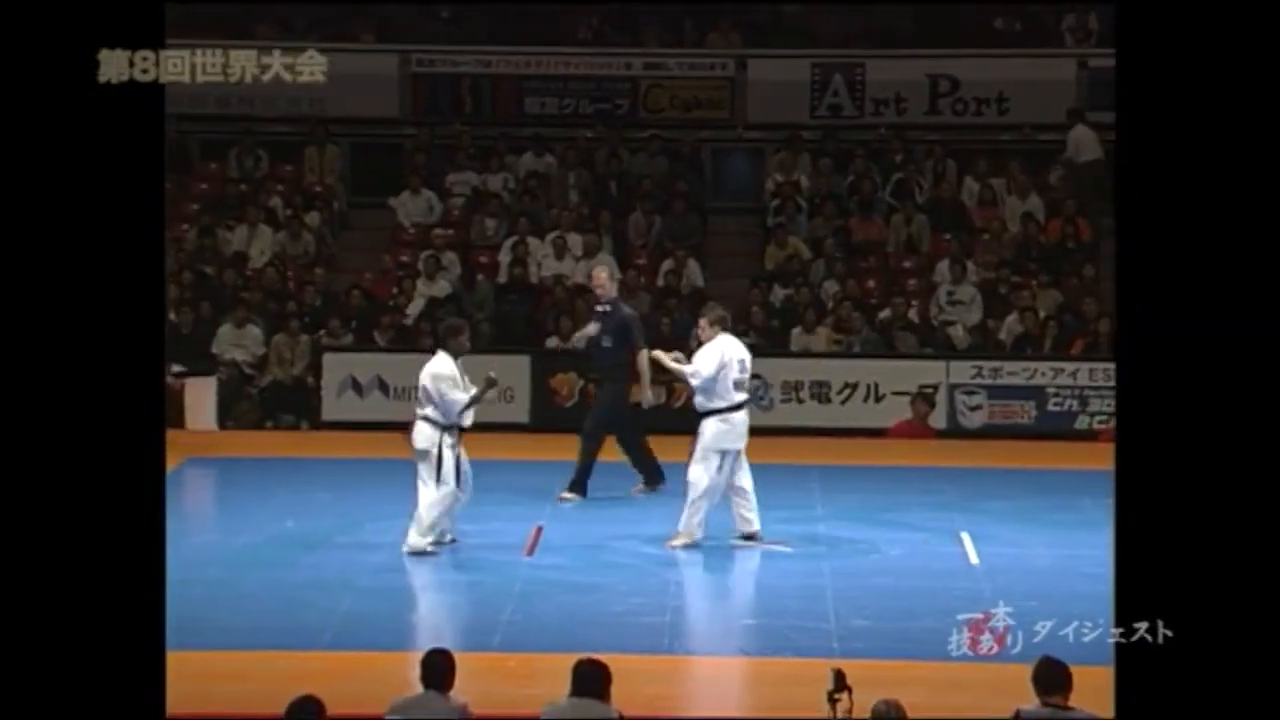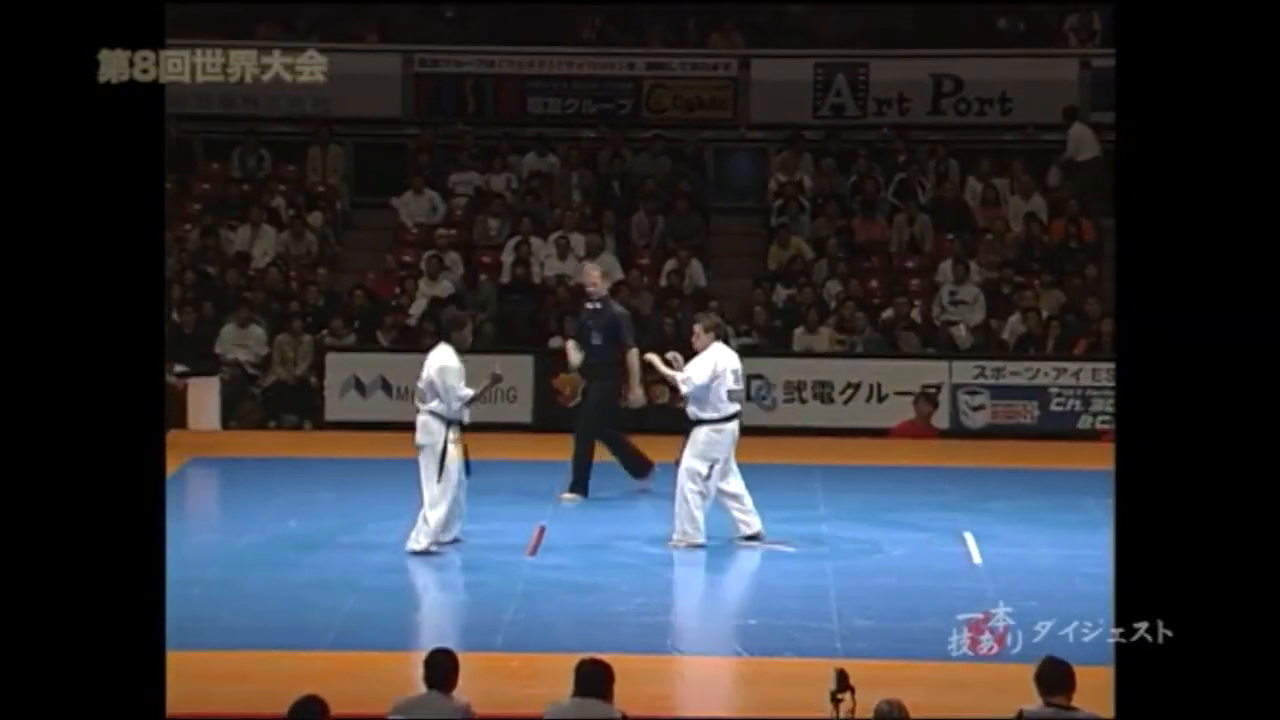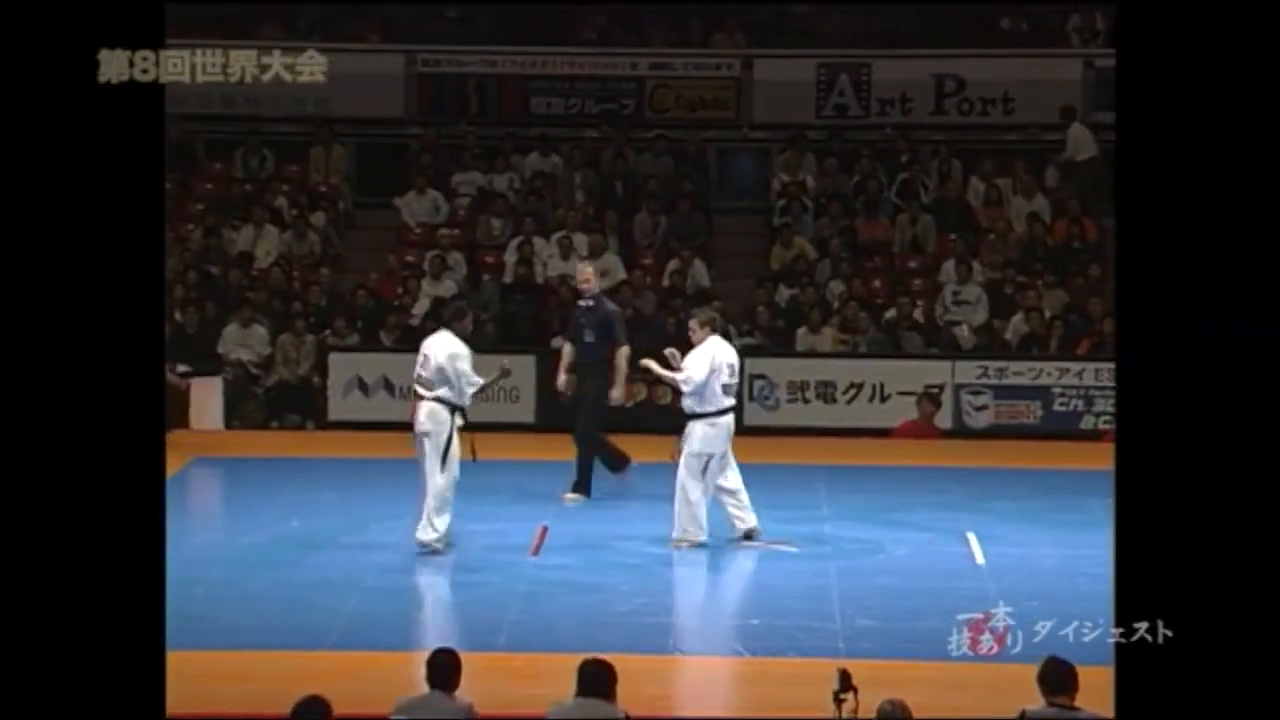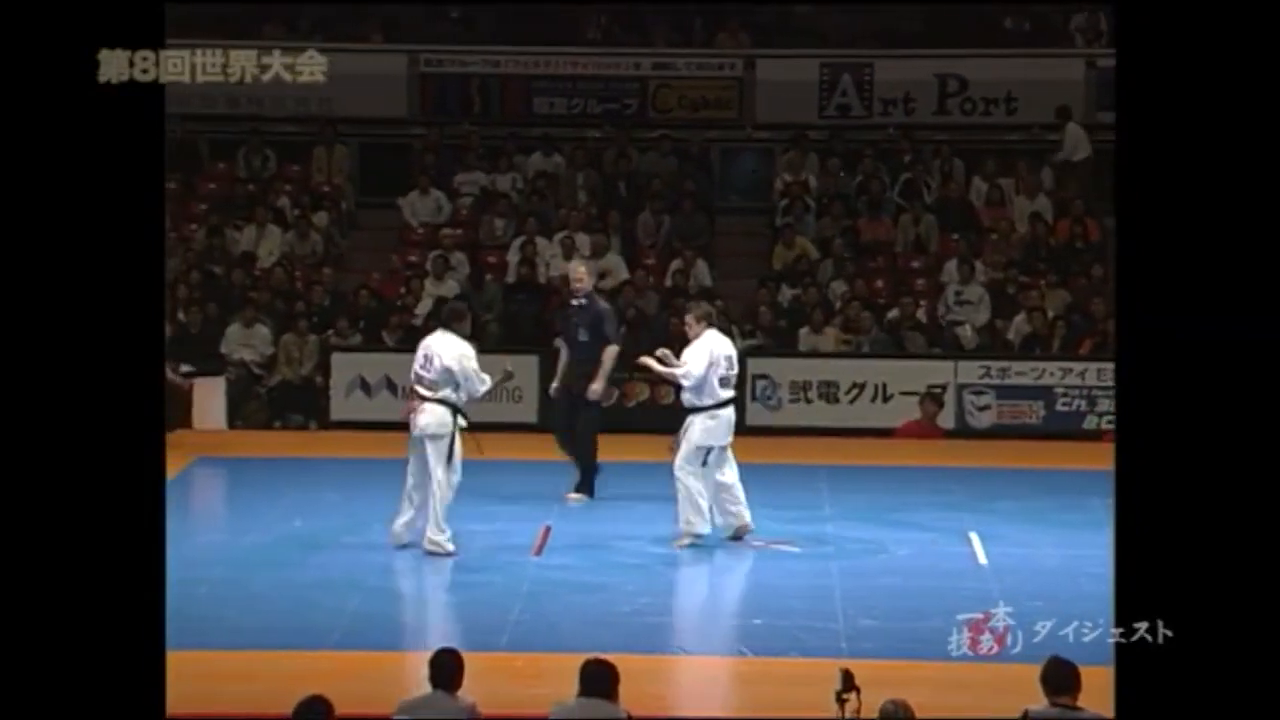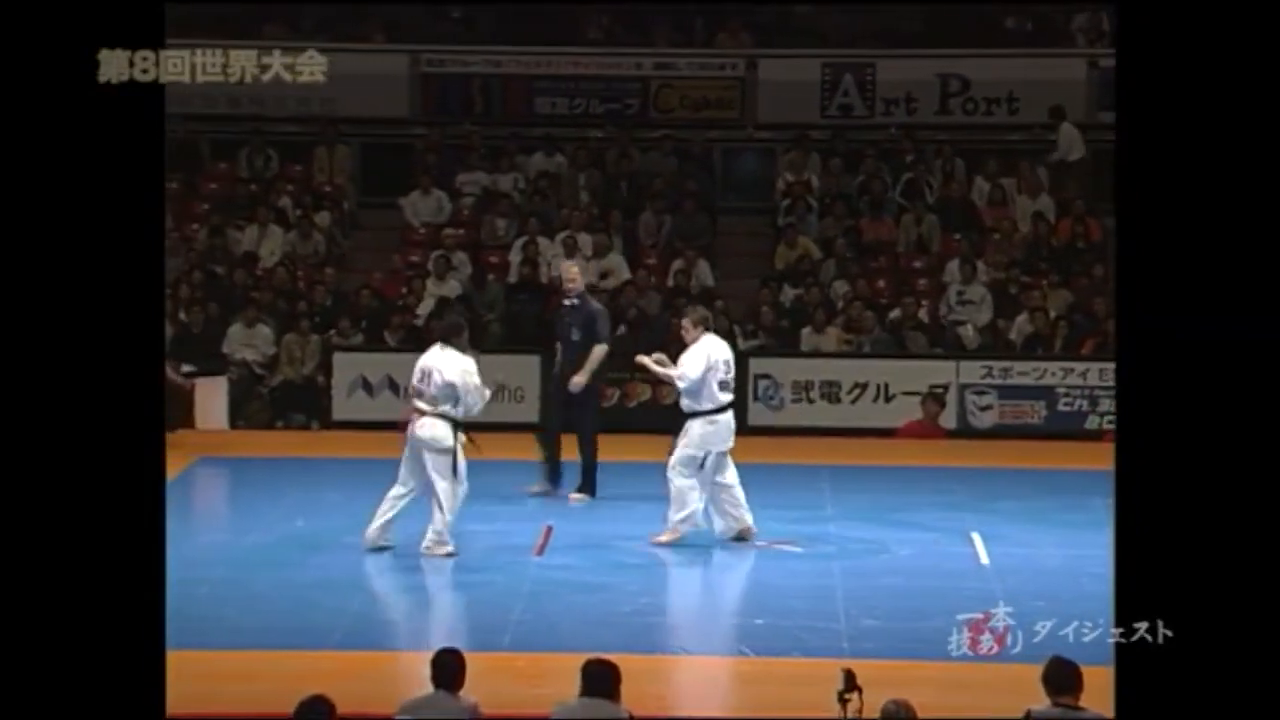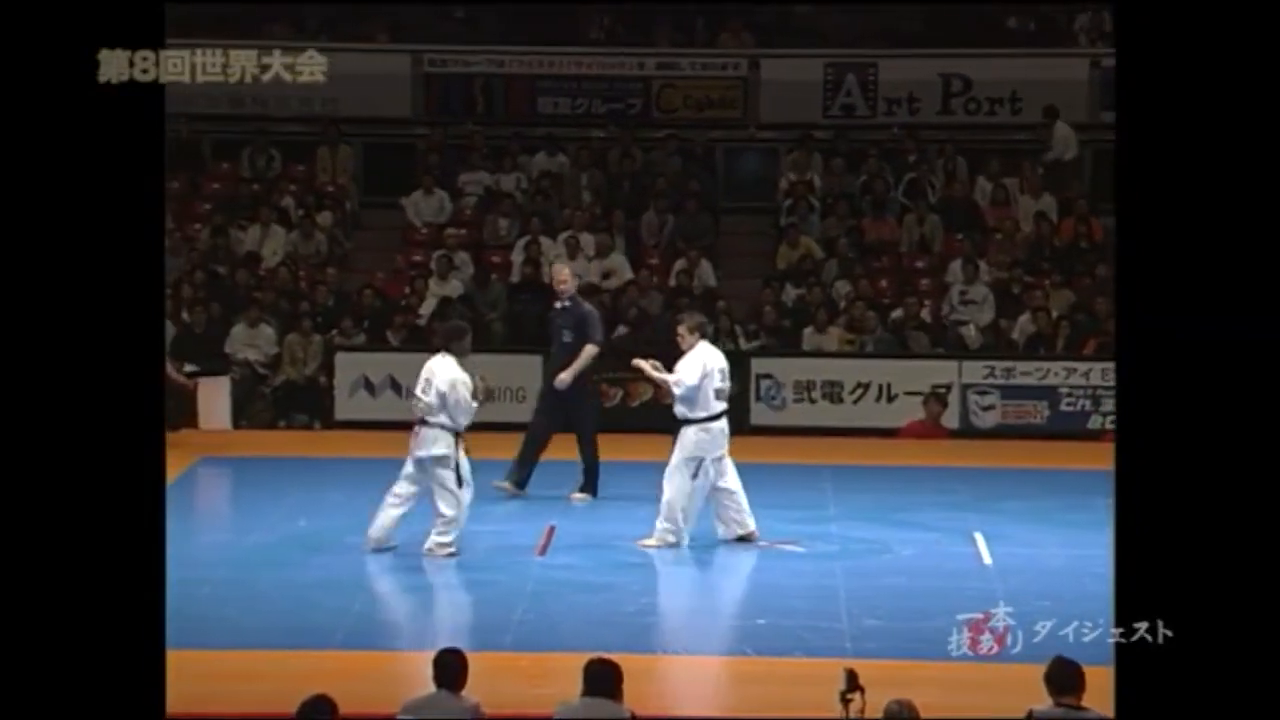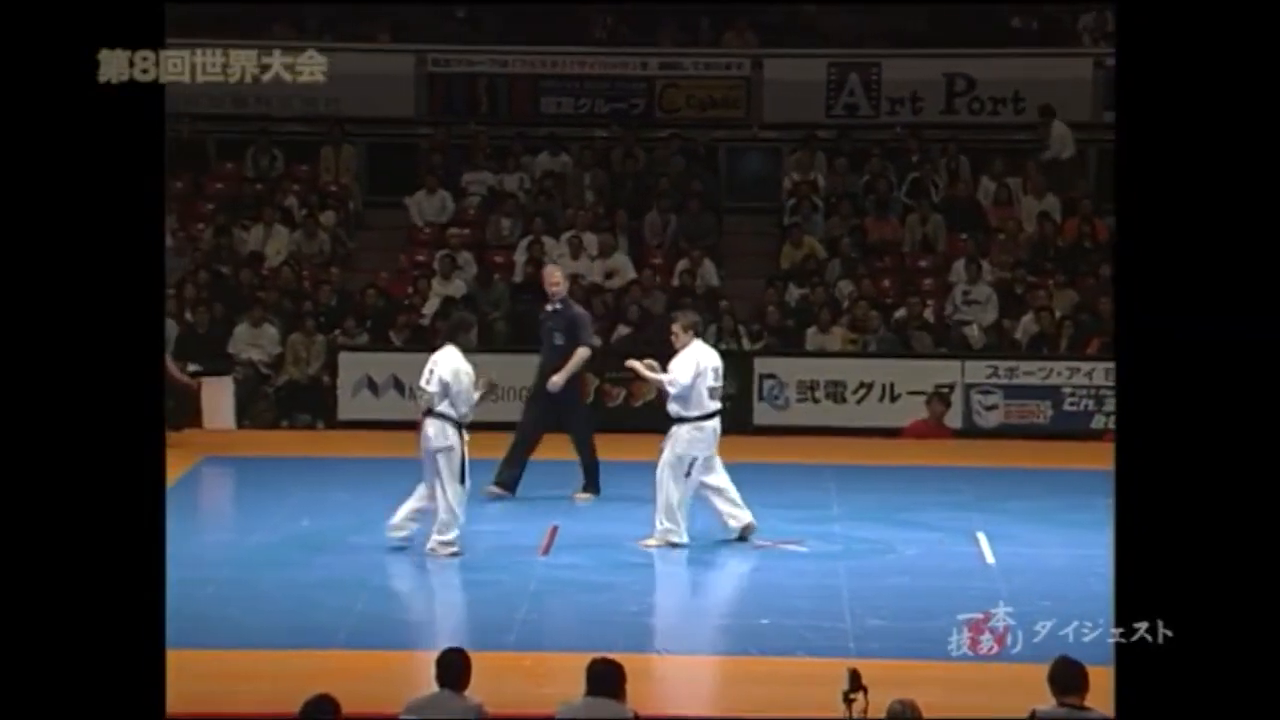
dt=0.1s
person 1, frame 1
left shoulder: (450, 364)
right shoulder: (441, 370)
left elbow: (463, 394)
right elbow: (457, 407)
left wrist: (480, 390)
right wrist: (484, 389)
left hip: (445, 434)
right hip: (434, 435)
left knee: (460, 484)
right knee: (440, 490)
left ankle: (440, 533)
right ankle: (417, 541)
person 1, frame 2
left shoulder: (445, 355)
right shoulder: (446, 362)
right elbow: (459, 401)
right wrist: (489, 385)
left hip: (444, 428)
right hip: (438, 429)
left knee: (454, 483)
right knee: (441, 487)
left ankle: (445, 532)
right ankle: (420, 541)
person 1, frame 3
left shoulder: (430, 341)
right shoulder: (456, 349)
left elbow: (420, 378)
right elbow: (469, 386)
right wrist: (499, 376)
left hip: (426, 411)
right hip: (441, 415)
left knee: (433, 473)
right knee: (442, 476)
left ankle: (431, 529)
right ankle: (430, 534)
person 1, frame 4
left shoulder: (427, 342)
right shoulder: (461, 349)
left elbow: (416, 379)
right elbow: (476, 388)
right wrist: (502, 380)
left hip: (422, 412)
right hip: (443, 418)
left knee: (418, 477)
right knee: (444, 478)
left ankle: (402, 531)
right ankle: (436, 539)
person 1, frame 5
left shoulder: (428, 356)
right shoulder: (464, 364)
left elbow: (415, 391)
right elbow: (473, 404)
right wrist: (488, 391)
left hip: (419, 426)
right hip: (440, 431)
left knee: (406, 484)
right knee: (450, 488)
left ankle: (375, 535)
right ankle: (437, 543)
person 1, frame 6
left shoulder: (433, 364)
right shoulder: (457, 377)
right elbow: (461, 417)
right wrist: (477, 397)
left hip: (423, 434)
right hip: (441, 440)
left knee: (405, 489)
right knee: (458, 494)
left ankle: (377, 536)
right ankle: (439, 544)
person 1, frame 7
left shoulder: (440, 356)
right shoulder: (460, 366)
right elbow: (463, 406)
left wrist: (475, 389)
right wrist: (482, 390)
left hip: (432, 426)
right hip: (446, 431)
left knee: (433, 485)
right knee: (454, 489)
left ankle: (402, 526)
right ankle: (442, 542)
person 2, frame 1
left shoulder: (716, 348)
right shoulder: (738, 347)
left elbow: (698, 376)
left wrist: (667, 363)
right wrist: (685, 364)
left hip: (720, 420)
right hip: (734, 418)
left knee: (701, 476)
right knee: (736, 475)
left ankle: (689, 531)
right ankle: (750, 527)
person 2, frame 2
left shoulder: (710, 357)
right shoulder: (730, 356)
left elbow: (688, 384)
left wrist: (660, 366)
right wrist: (681, 367)
left hip: (711, 430)
right hip: (725, 426)
left knee: (690, 479)
right knee: (728, 482)
left ankle: (689, 535)
right ankle: (751, 528)
person 2, frame 3
left shoulder: (706, 352)
right shoulder: (726, 350)
left elbow: (688, 382)
left wrist: (657, 369)
right wrist: (679, 363)
left hip: (707, 424)
right hip: (721, 421)
left knee: (690, 477)
right knee: (725, 475)
left ankle: (690, 534)
right ankle: (747, 524)
person 2, frame 4
left shoulder: (704, 345)
right shoulder: (724, 343)
left elbow: (689, 377)
left wrist: (656, 366)
right wrist: (673, 362)
left hip: (707, 417)
right hip: (721, 414)
left knee: (687, 470)
right knee: (722, 471)
left ankle: (694, 527)
right ankle: (739, 521)
person 2, frame 5
left shoulder: (701, 349)
right shoulder: (720, 346)
left elbow: (685, 379)
left wrist: (653, 367)
right wrist: (668, 366)
left hip: (706, 422)
right hip: (721, 418)
left knee: (680, 470)
right knee: (722, 476)
left ankle: (678, 526)
right ankle: (742, 525)
person 2, frame 6
left shoulder: (698, 357)
right shoulder: (714, 355)
left elbow: (681, 386)
left wrist: (649, 372)
right wrist: (663, 373)
left hip: (700, 429)
right hip: (714, 426)
left knee: (678, 480)
right knee: (723, 480)
left ankle: (666, 535)
right ankle: (744, 528)
person 2, frame 7
left shoulder: (690, 356)
right shoulder: (709, 353)
left elbow: (674, 385)
left wrist: (642, 371)
right wrist: (658, 371)
left hip: (692, 428)
right hip: (706, 424)
left knee: (671, 478)
right knee: (711, 475)
left ankle: (669, 534)
right ankle: (743, 520)
person 3, frame 1
left shoulder: (626, 316)
right shoulder: (596, 313)
left elbow: (641, 352)
right elbow: (576, 342)
left wrist: (646, 386)
right wrist: (584, 335)
left hip: (617, 382)
right hip: (604, 381)
left knee: (591, 431)
right knee: (627, 433)
left ankle: (577, 487)
right ankle: (654, 477)
person 3, frame 2
left shoulder: (617, 313)
right shoulder: (587, 312)
left elbow: (631, 350)
right elbow: (572, 340)
left wrist: (636, 385)
right wrist: (572, 353)
left hip: (606, 380)
right hip: (592, 379)
left knee: (585, 432)
right knee: (606, 433)
left ankle: (578, 488)
right ankle: (643, 467)
person 3, frame 3
left shoulder: (609, 311)
right shoulder: (579, 309)
left elbow: (623, 348)
right elbow: (570, 342)
left wrist: (619, 385)
right wrist: (562, 370)
left hip: (599, 380)
right hip: (581, 378)
left knee: (586, 431)
right knee: (587, 432)
left ankle: (581, 488)
right ankle: (619, 462)
person 3, frame 4
left shoulder: (601, 309)
right shoulder: (571, 309)
left elbow: (612, 346)
left wrist: (600, 380)
right wrist: (558, 377)
left hip: (590, 378)
right hip: (572, 377)
left knee: (585, 432)
right knee: (563, 430)
left ankle: (585, 487)
right ankle: (588, 469)
person 3, frame 5
left shoulder: (594, 309)
right shoulder: (563, 309)
left elbow: (602, 345)
left wrist: (584, 375)
right wrist: (556, 375)
left hip: (584, 379)
right hip: (562, 377)
left knee: (586, 434)
right knee: (548, 426)
left ankle: (587, 488)
right ankle: (551, 479)
person 3, frame 6
left shoulder: (587, 312)
right shoulder: (555, 311)
left elbow: (593, 346)
left wrist: (571, 373)
left hip: (578, 382)
right hip: (554, 379)
left knee: (585, 435)
right knee: (538, 430)
left ankle: (589, 488)
right ankle: (516, 481)
person 3, frame 7
left shoulder: (577, 314)
right shoulder: (546, 314)
left elbow: (585, 349)
left wrist: (563, 375)
left hip: (568, 383)
right hip: (543, 380)
left knee: (580, 435)
right knee: (526, 431)
left ankle: (592, 487)
right ankle: (504, 483)
